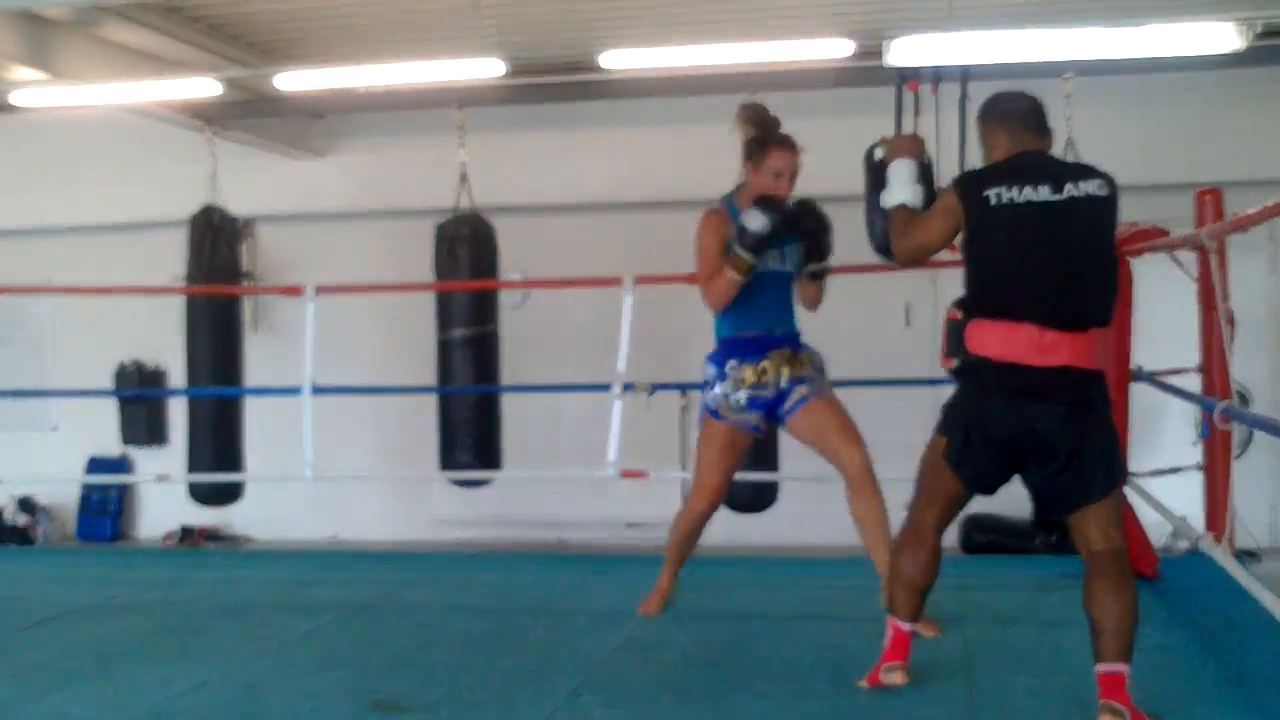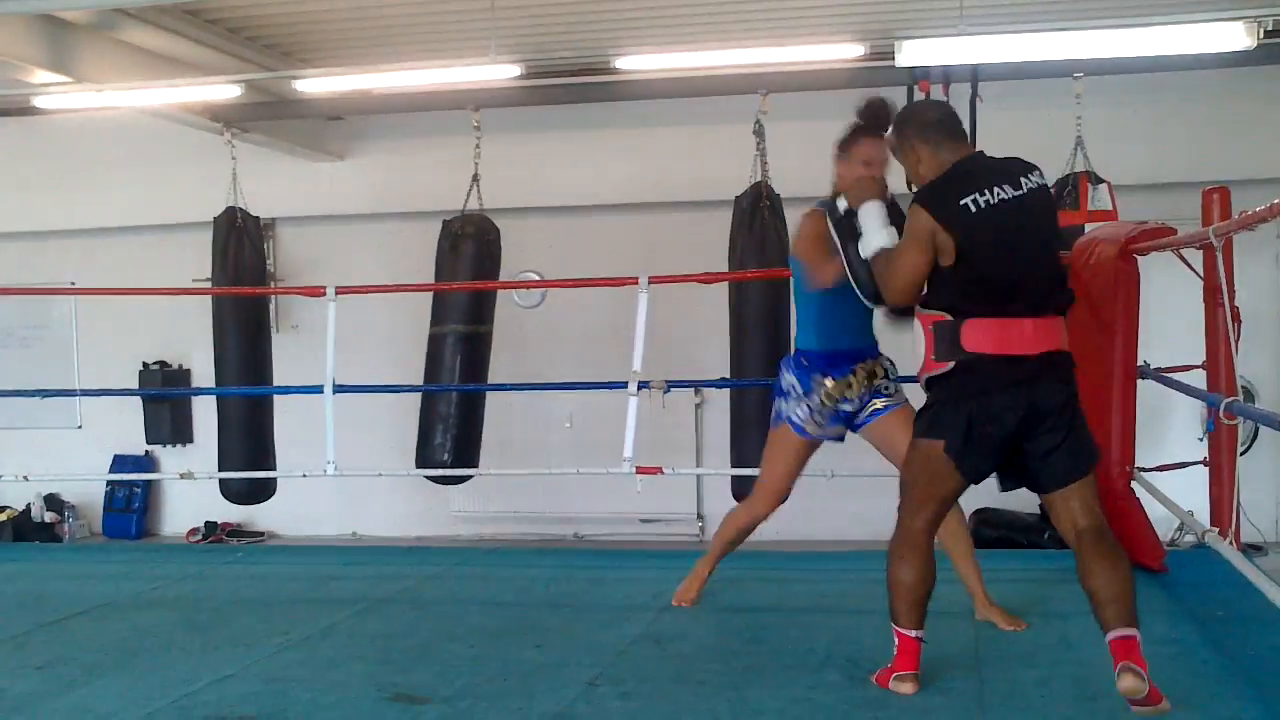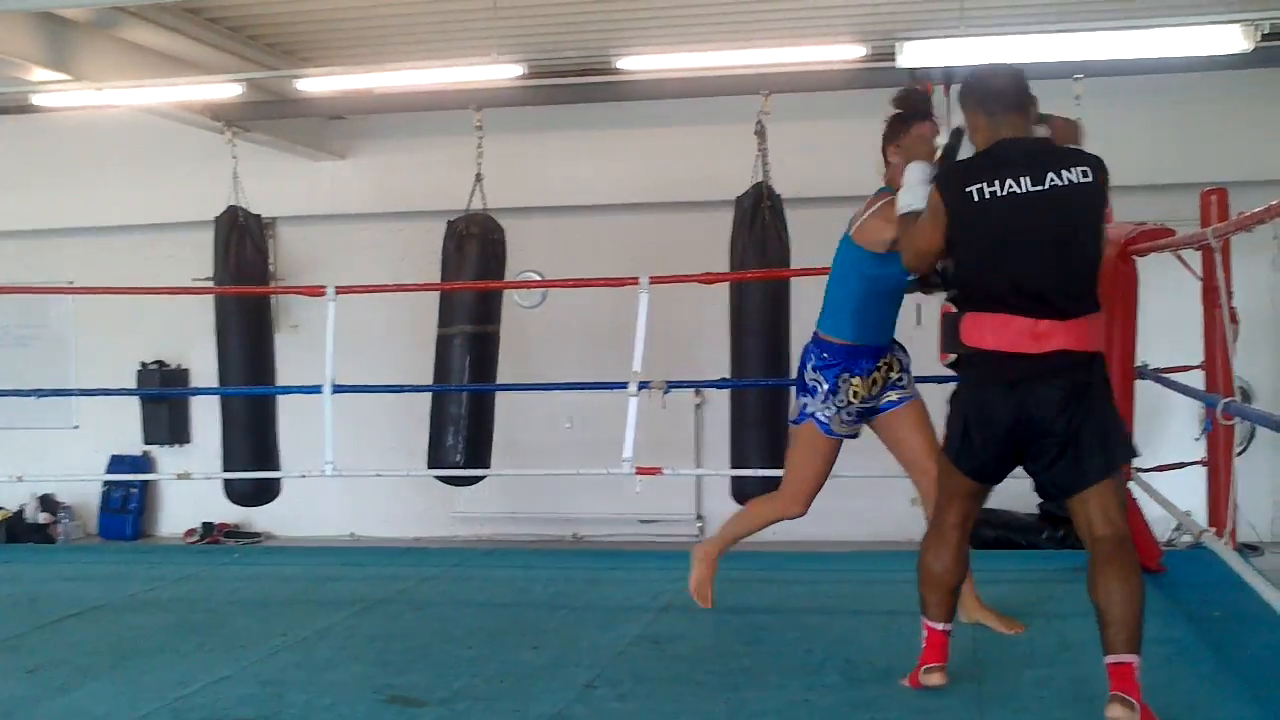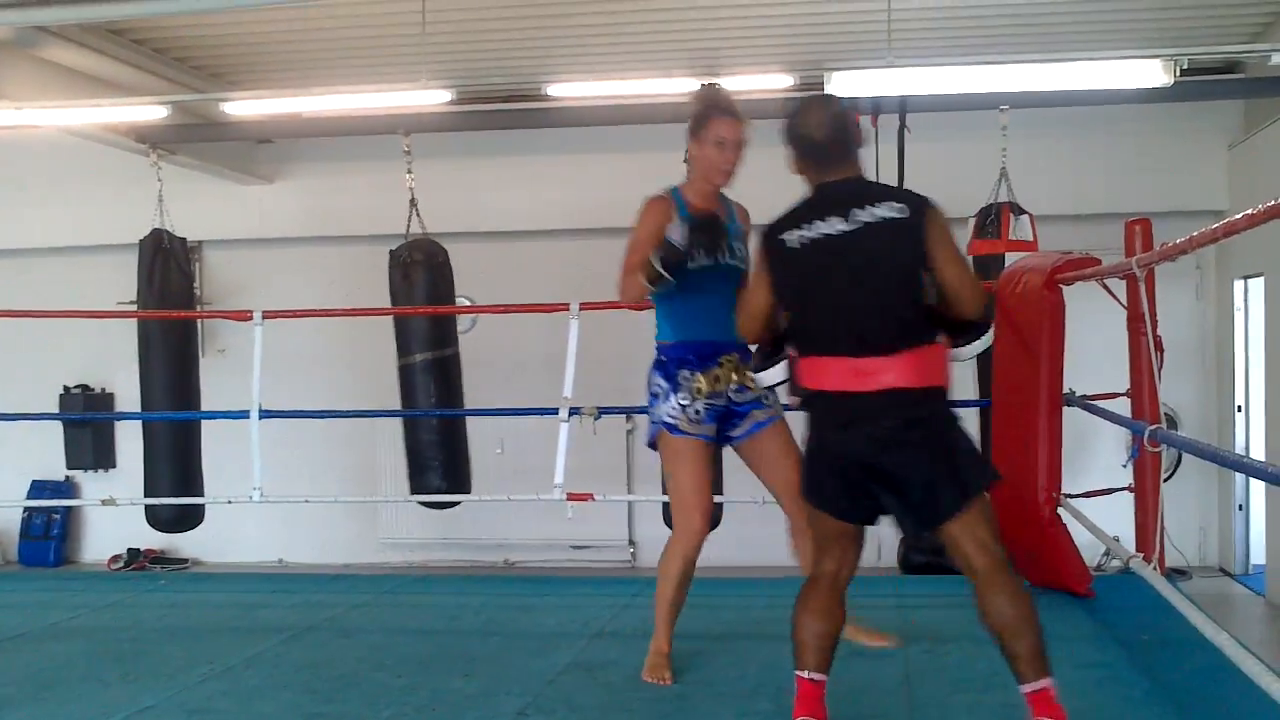
dt=0.5s
person 1, frame 1
left shoulder: (974, 190)
right shoulder: (1100, 188)
left elbow: (905, 245)
left wrist: (902, 169)
left hip: (990, 386)
right hip: (1072, 392)
left knee: (925, 520)
right knee: (1104, 547)
left ankle: (893, 657)
person 1, frame 2
left shoulder: (933, 206)
right shoulder: (1028, 176)
left elbow: (897, 290)
left wrist: (870, 210)
left hip: (974, 385)
right hip: (1048, 377)
left knee: (915, 524)
right knee: (1087, 528)
left ankle: (904, 663)
right ankle: (1130, 664)
person 1, frame 3
left shoulder: (956, 184)
right shoulder: (1090, 172)
left elbow: (915, 255)
left wrist: (916, 173)
left hip: (989, 377)
right hip: (1071, 377)
left knee: (950, 518)
right knee: (1107, 534)
left ankle: (932, 657)
person 1, frame 4
left shoulder: (781, 237)
right shoulder: (914, 213)
left elbow: (752, 327)
right elbow: (969, 307)
left hip: (834, 422)
right hip: (913, 416)
left knee: (829, 567)
right knee: (987, 562)
person 2, frame 1
left shoulder: (795, 216)
right shoulder: (718, 219)
left elbow: (811, 301)
right elbow: (714, 297)
left wrist: (815, 258)
right wrist: (749, 244)
left hip: (792, 363)
right hip: (736, 368)
left knee: (858, 467)
right knee: (704, 499)
right ankle: (666, 580)
person 2, frame 2
right shoulder: (815, 223)
right elbow: (822, 275)
left hip: (867, 376)
right hip: (809, 382)
right knee: (761, 505)
left ankle: (982, 600)
right ankle: (706, 566)
person 2, frame 3
left shoulder: (899, 210)
right shoulder: (894, 215)
left hip: (883, 364)
right hip: (835, 367)
left knee: (937, 481)
right knee: (793, 500)
left ankle: (968, 601)
right ankle: (709, 551)
person 2, frame 4
left shoulder: (734, 214)
right shoulder: (663, 210)
right elbow: (628, 290)
right wrist: (674, 254)
left hip: (735, 370)
right hip: (680, 374)
left knee: (799, 501)
right knee: (693, 527)
right ankle: (659, 643)
